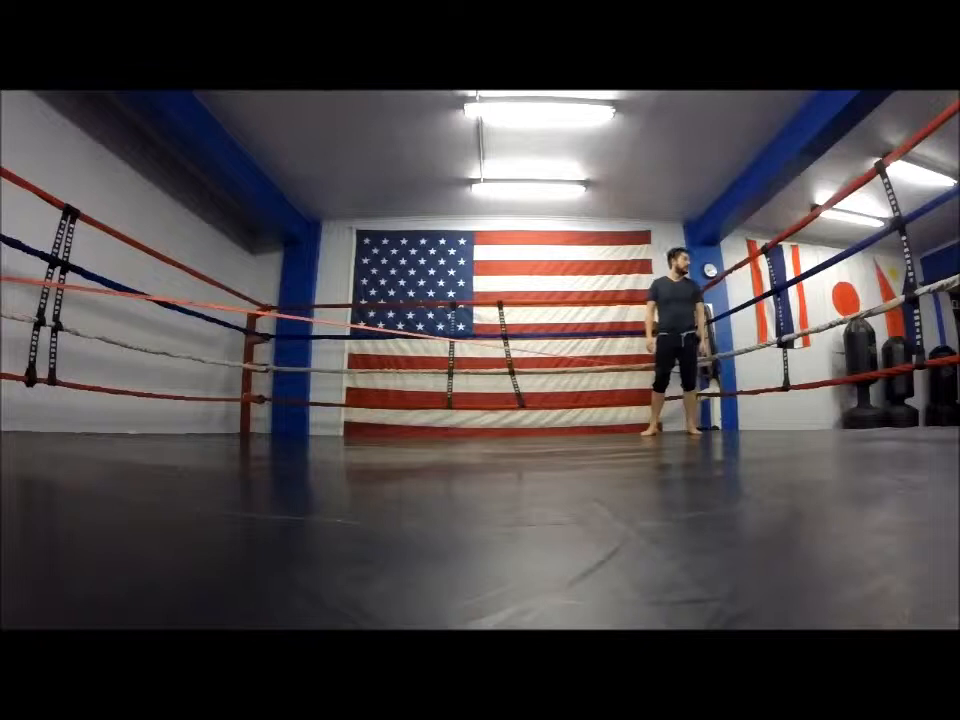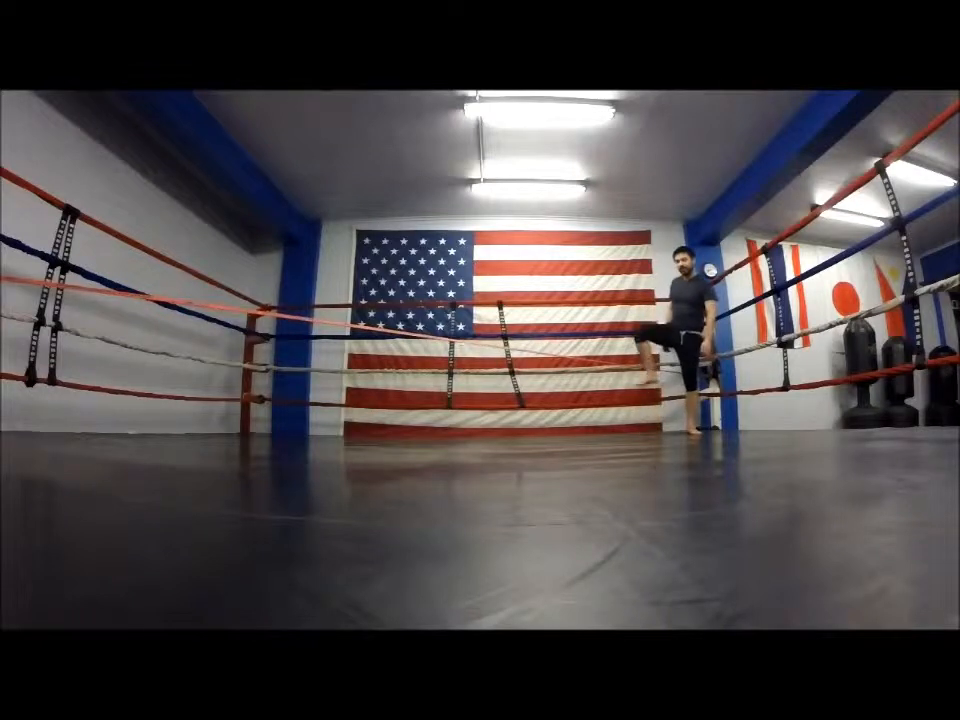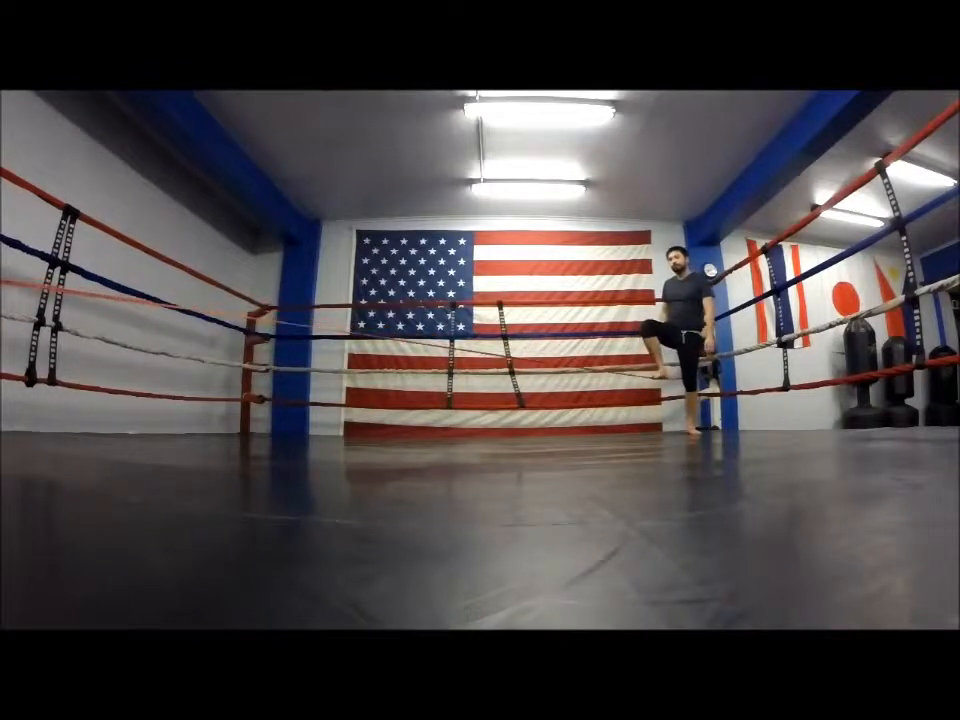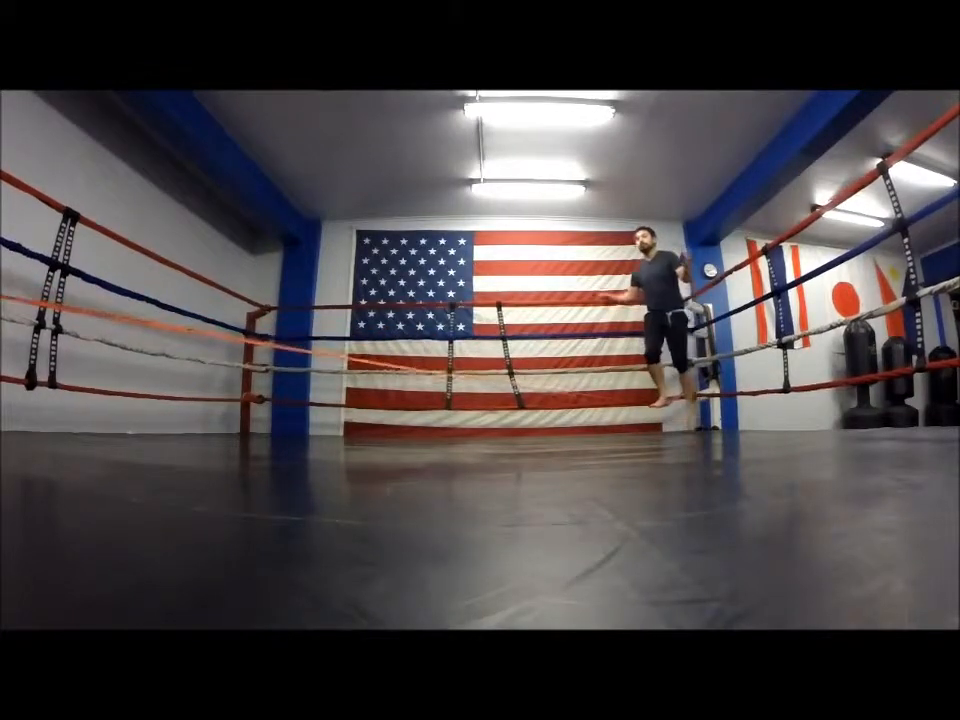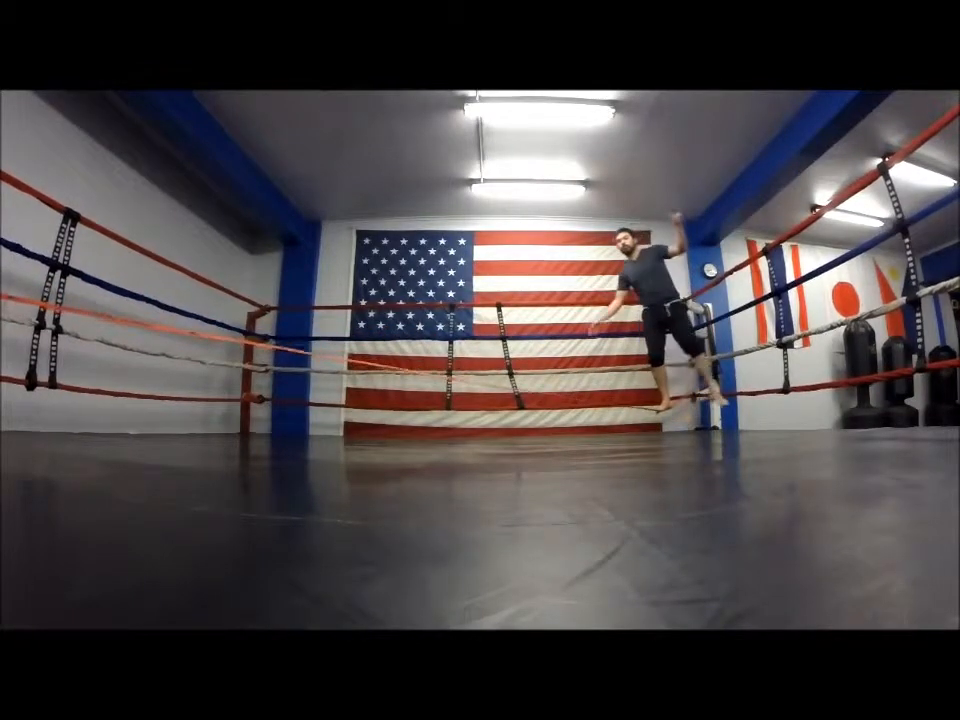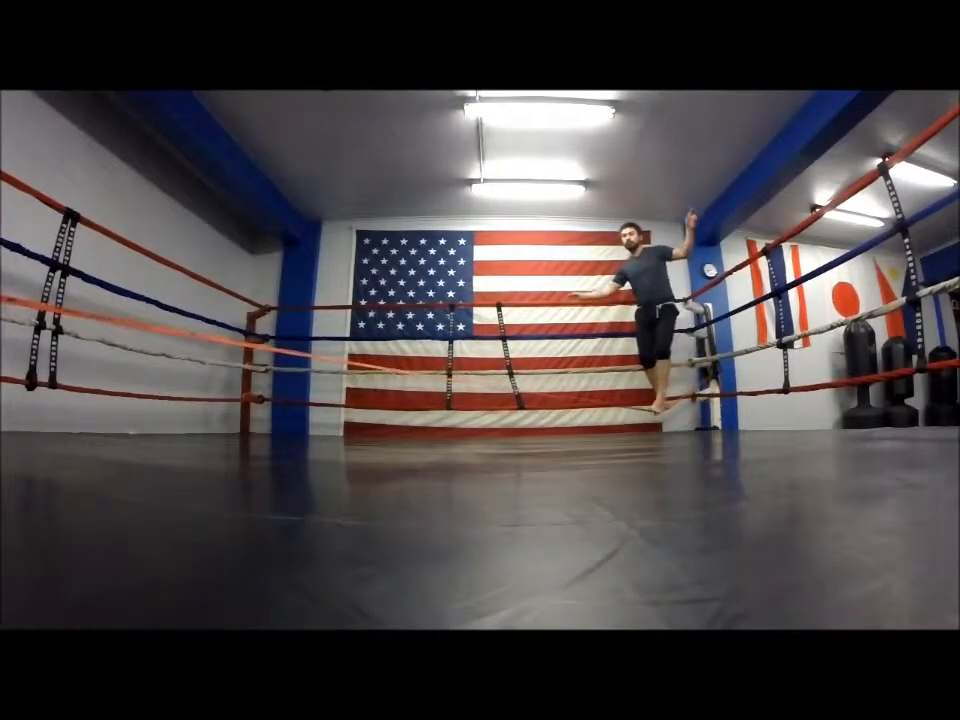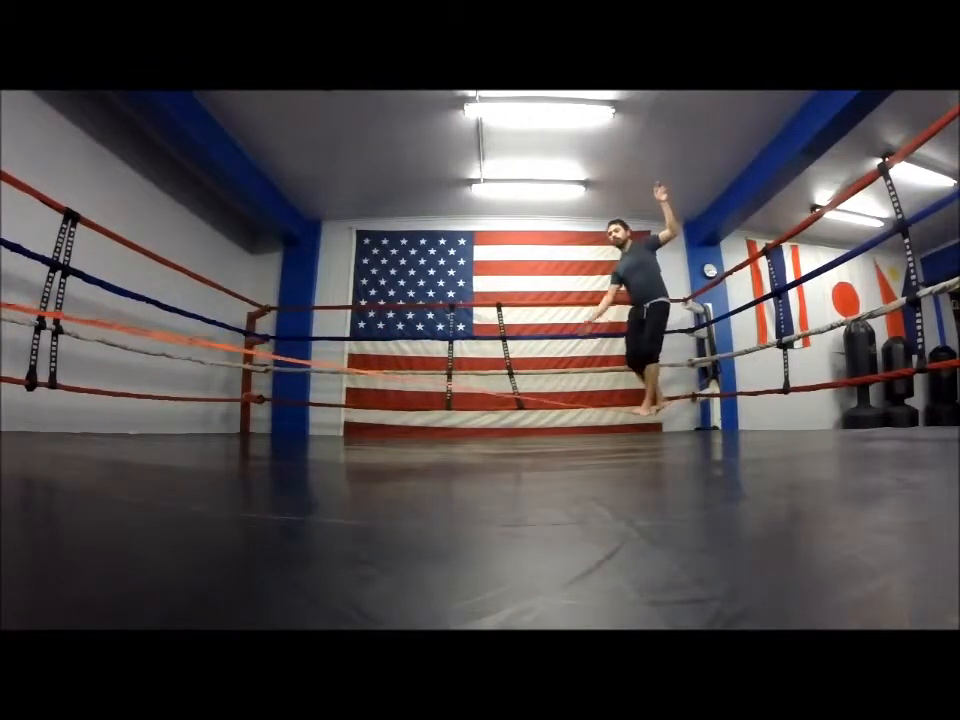
dt=0.7s
person 1, frame 1
left shoulder: (692, 286)
right shoulder: (658, 284)
left elbow: (700, 313)
right elbow: (650, 310)
left wrist: (703, 339)
right wrist: (649, 336)
left hip: (688, 338)
right hip: (666, 337)
left knee: (689, 382)
right knee: (660, 380)
left ankle: (691, 425)
right ankle: (653, 425)
person 1, frame 2
left shoulder: (703, 284)
right shoulder: (675, 283)
left elbow: (711, 313)
left wrist: (708, 339)
right wrist: (663, 332)
left hip: (691, 336)
right hip: (672, 330)
left knee: (690, 380)
right knee: (642, 332)
left ankle: (691, 425)
right ankle: (651, 373)
person 1, frame 3
left shoulder: (700, 281)
right shoulder: (668, 284)
left elbow: (709, 309)
left wrist: (709, 336)
right wrist: (658, 334)
left hip: (691, 334)
right hip: (672, 330)
left knee: (690, 380)
right knee: (647, 325)
left ankle: (691, 425)
right ankle: (662, 369)
person 1, frame 4
left shoulder: (669, 257)
right shoulder: (639, 269)
left elbow: (686, 278)
right elbow: (631, 296)
left wrist: (686, 268)
right wrist: (611, 297)
left hip: (675, 314)
right hip: (654, 315)
left knee: (680, 361)
right knee: (651, 355)
left ankle: (691, 406)
right ankle: (663, 395)
person 1, frame 5
left shoulder: (653, 252)
right shoulder: (625, 272)
left elbow: (680, 248)
right elbow: (617, 300)
left wrist: (678, 226)
right wrist: (600, 319)
left hip: (672, 306)
right hip: (651, 313)
left knee: (692, 345)
right knee: (655, 356)
left ankle: (713, 390)
right ankle: (665, 399)
person 1, frame 6
left shoulder: (657, 252)
right shoulder: (626, 268)
left elbow: (684, 252)
right elbow: (608, 290)
left wrist: (690, 230)
right wrist: (584, 295)
left hip: (665, 308)
right hip: (644, 313)
left knee: (662, 349)
right knee: (646, 357)
left ankle: (660, 398)
right ankle: (662, 400)
person 1, frame 7
left shoulder: (646, 245)
right shoulder: (619, 268)
left elbow: (672, 231)
right elbow: (609, 296)
left wrist: (663, 203)
right wrist: (593, 316)
left hip: (657, 306)
right hip: (637, 310)
left knee: (649, 353)
right knee: (633, 357)
left ankle: (647, 403)
right ankle: (657, 396)
